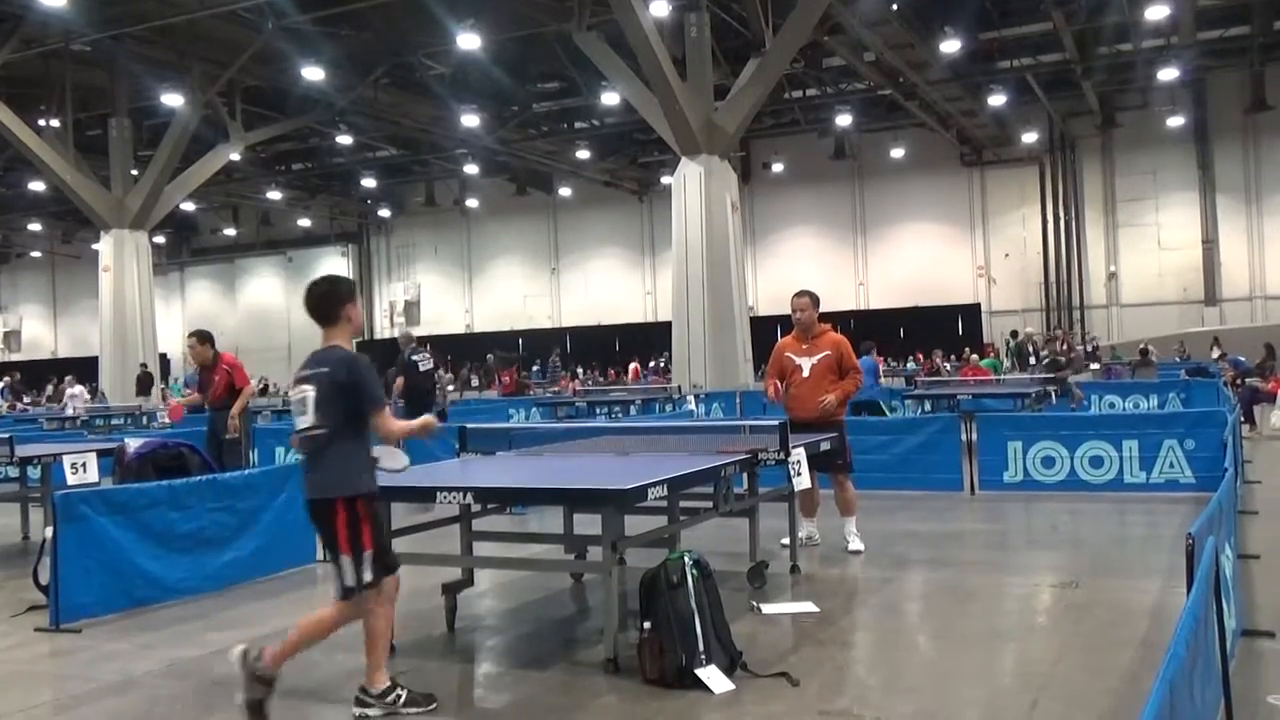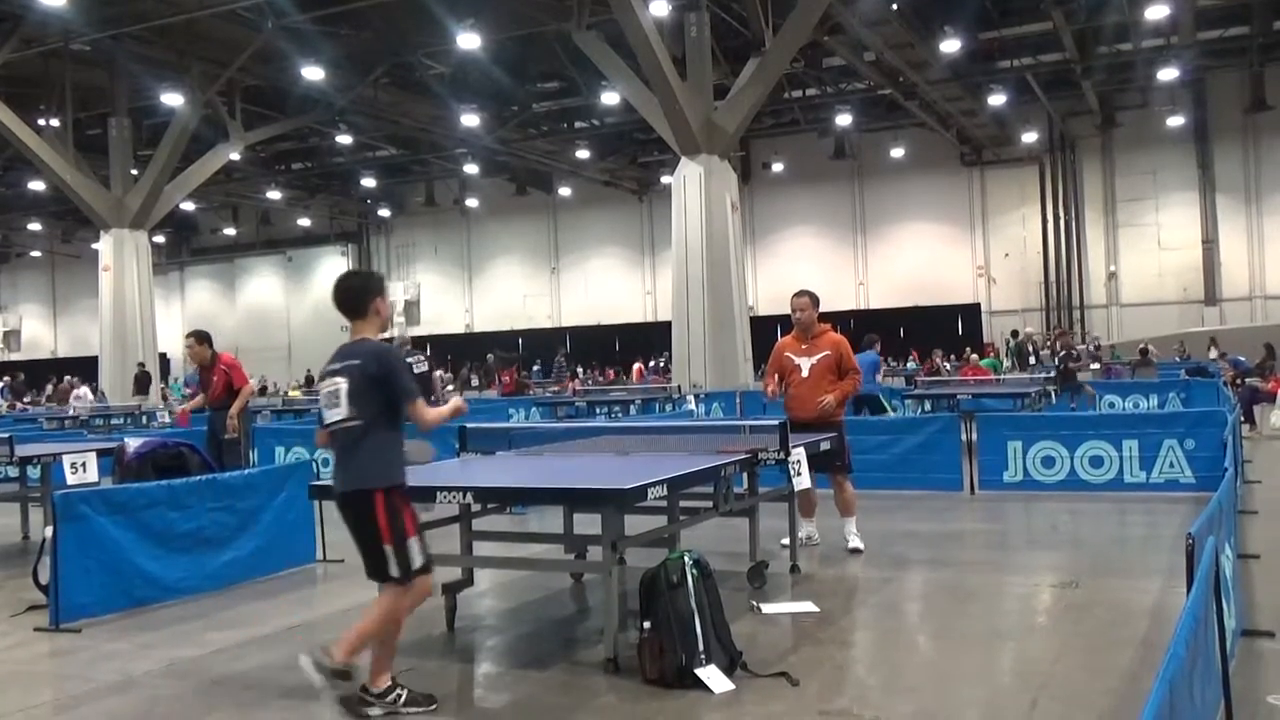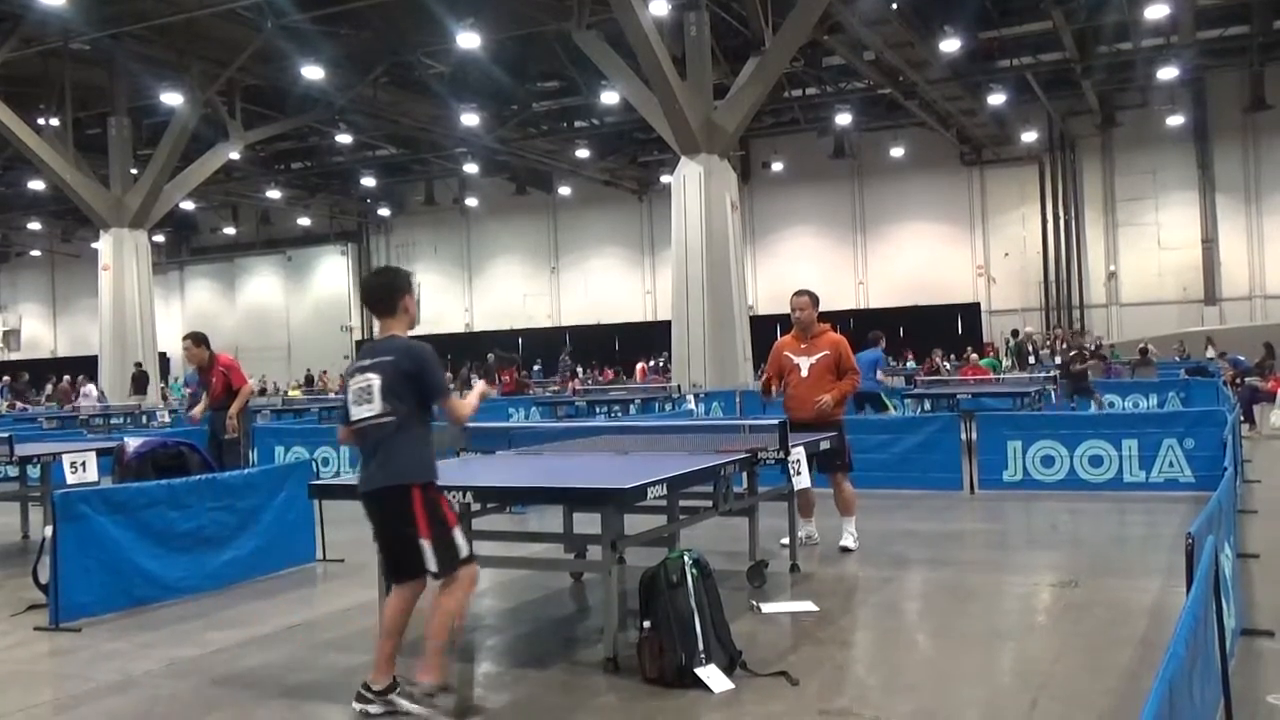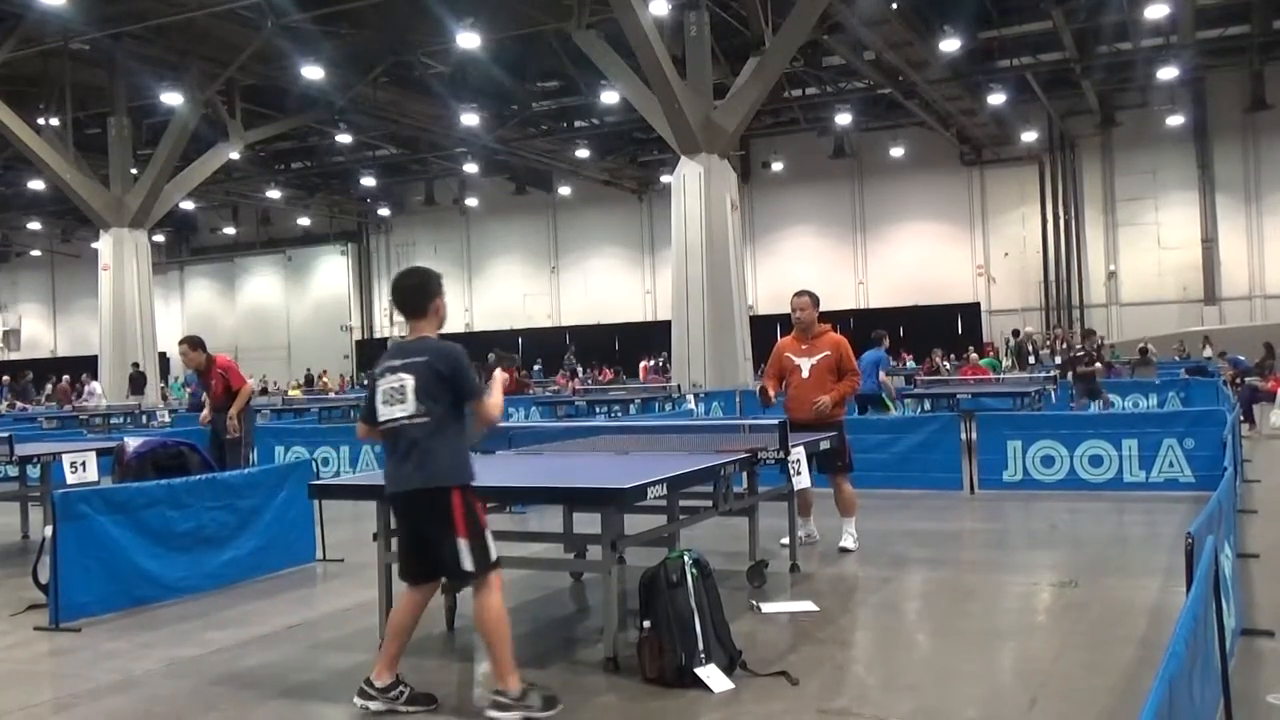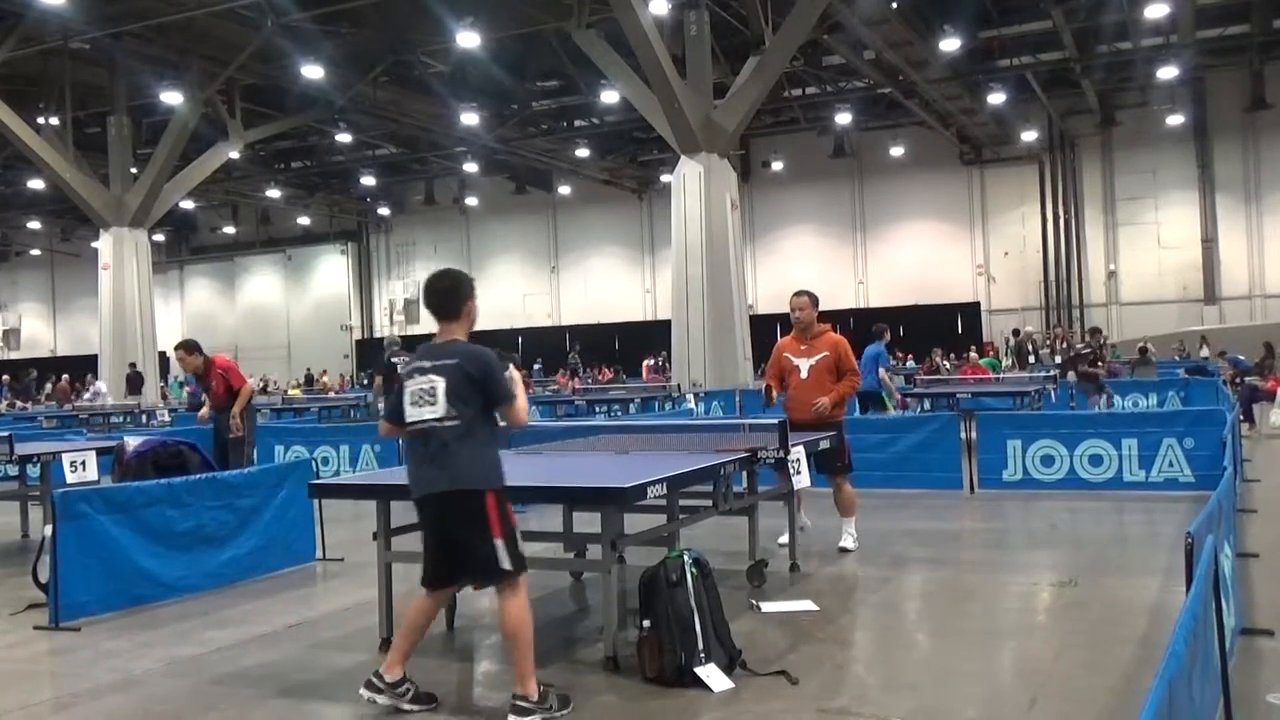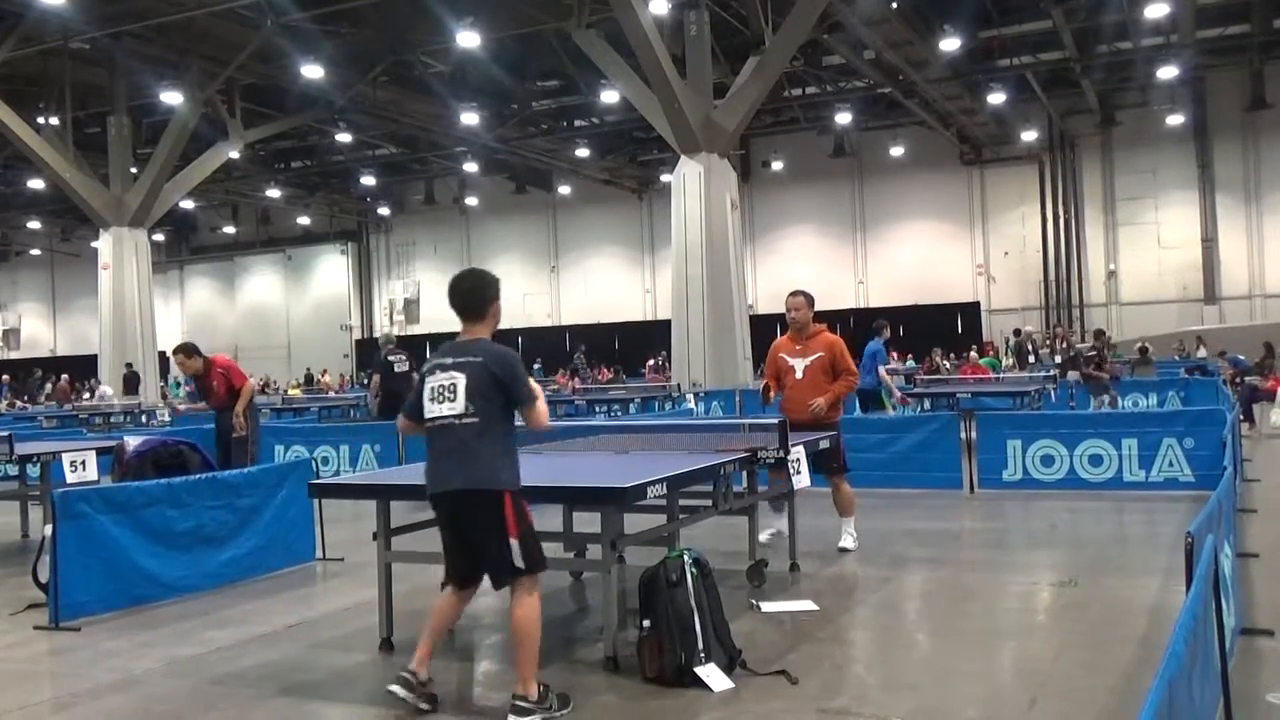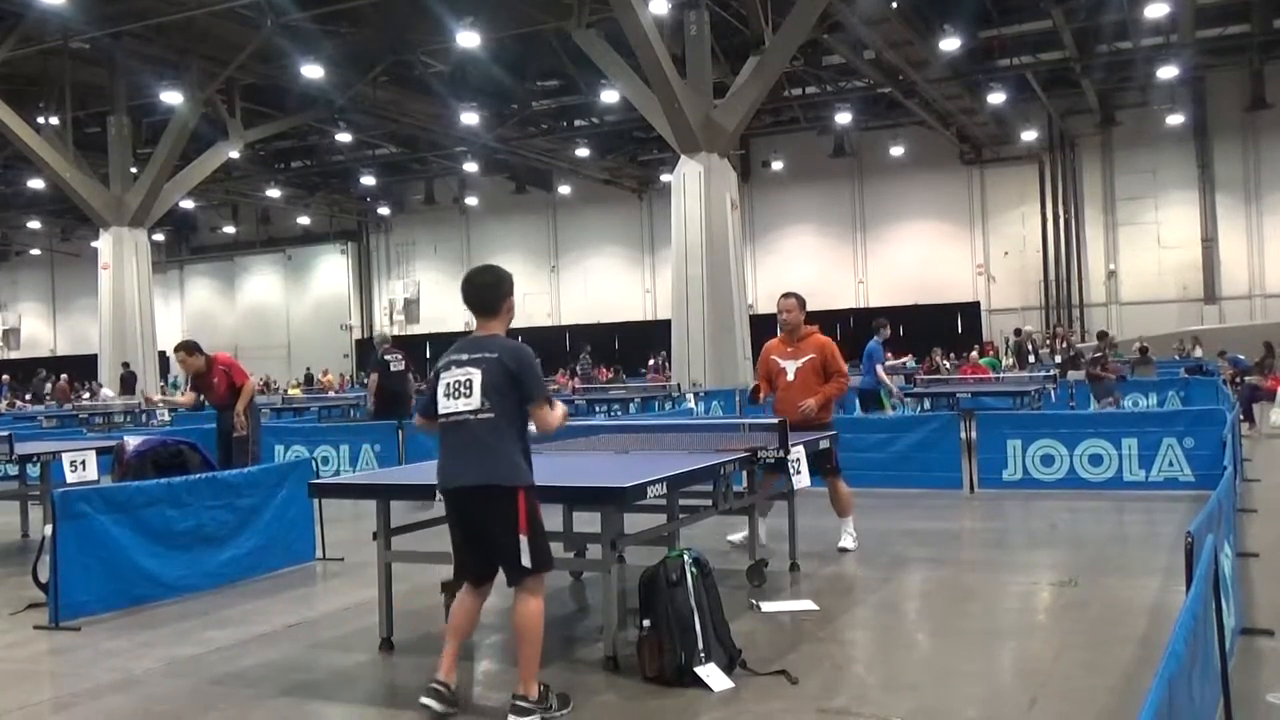
dt=0.1s
person 1, frame 1
left shoulder: (310, 368)
right shoulder: (351, 363)
left elbow: (302, 440)
right elbow: (388, 431)
right wrist: (422, 423)
left hip: (326, 490)
right hip: (344, 495)
left knee: (384, 585)
right knee: (354, 602)
right ankle: (261, 661)
person 1, frame 2
left shoulder: (332, 365)
right shoulder: (382, 356)
left elbow: (324, 437)
right elbow: (422, 418)
right wrist: (452, 406)
left hip: (350, 486)
right hip: (376, 487)
left knee: (395, 584)
right knee: (416, 584)
right ankle: (335, 658)
person 1, frame 3
left shoulder: (360, 362)
right shoulder: (414, 353)
left elbow: (345, 433)
right elbow: (458, 414)
right wrist: (476, 392)
left hip: (374, 486)
right hip: (409, 483)
left knee: (406, 583)
right knee: (460, 574)
right ankle: (427, 680)
person 1, frame 4
left shoulder: (385, 364)
right shoulder: (447, 354)
left elbow: (366, 431)
right elbow: (488, 415)
right wrist: (497, 383)
left hip: (402, 488)
right hip: (444, 486)
left knee: (420, 584)
right knee: (487, 582)
left ankle: (380, 682)
person 1, frame 5
left shoulder: (411, 365)
right shoulder: (479, 359)
left elbow: (387, 428)
right elbow: (517, 418)
right wrist: (516, 385)
left hip: (428, 491)
right hip: (473, 488)
left knee: (437, 588)
right knee: (512, 585)
left ankle: (388, 675)
person 1, frame 6
left shoulder: (434, 363)
right shoulder: (501, 358)
left elbow: (406, 424)
right elbow: (538, 422)
right wrist: (537, 394)
left hip: (444, 488)
right hip: (489, 487)
left knee: (461, 585)
right knee: (525, 584)
left ankle: (414, 671)
person 1, frame 7
left shoulder: (447, 360)
right shoulder: (516, 355)
left elbow: (422, 421)
right elbow: (545, 422)
right wrist: (560, 411)
left hip: (455, 485)
right hip: (503, 483)
left knee: (474, 584)
right knee: (528, 584)
left ankle: (443, 682)
person 2, frame 1
left shoulder: (837, 342)
right shoulder: (783, 346)
left elbow: (855, 375)
right elbow: (772, 376)
left wrist: (837, 395)
right wrist: (772, 389)
left hip: (830, 422)
right hip: (797, 423)
left knee: (840, 477)
left ankle: (851, 533)
right ankle: (809, 531)
person 2, frame 2
left shoulder: (836, 342)
right shoulder: (783, 346)
left elbow: (854, 376)
right elbow: (772, 375)
left wrist: (836, 396)
right wrist: (772, 388)
left hip: (828, 423)
right hip: (796, 423)
left knee: (839, 478)
left ankle: (852, 533)
right ankle: (808, 531)
person 2, frame 3
left shoulder: (836, 342)
right shoulder: (782, 345)
left elbow: (852, 376)
right elbow: (771, 375)
left wrist: (834, 396)
right wrist: (770, 387)
left hip: (828, 422)
right hip: (795, 423)
left knee: (839, 477)
left ankle: (849, 532)
right ankle: (807, 531)
person 2, frame 4
left shoulder: (836, 342)
right shoulder: (783, 346)
left elbow: (853, 377)
right elbow: (772, 377)
left wrist: (832, 397)
right wrist: (770, 391)
left hip: (828, 423)
right hip: (794, 423)
left knee: (839, 478)
left ankle: (849, 532)
right ankle: (807, 529)
person 2, frame 5
left shoulder: (836, 342)
right shoulder: (783, 346)
left elbow: (852, 377)
right elbow: (773, 377)
left wrist: (832, 398)
right wrist: (772, 391)
left hip: (828, 423)
right hip: (793, 423)
left knee: (839, 479)
left ankle: (849, 532)
right ankle: (798, 522)
person 2, frame 6
left shoulder: (831, 343)
right shoulder: (778, 346)
left elbow: (849, 377)
right elbow: (770, 378)
left wrist: (828, 399)
right wrist: (769, 391)
left hip: (824, 424)
right hip: (789, 423)
left knee: (836, 480)
right knee: (774, 473)
left ankle: (848, 531)
right ankle: (777, 525)
person 2, frame 7
left shoulder: (823, 344)
right shoulder: (770, 348)
left elbow: (841, 379)
right elbow: (763, 380)
left wrist: (818, 401)
right wrist: (761, 393)
left hip: (816, 425)
left knee: (832, 479)
right knee: (765, 477)
left ankle: (848, 532)
right ankle: (756, 531)
